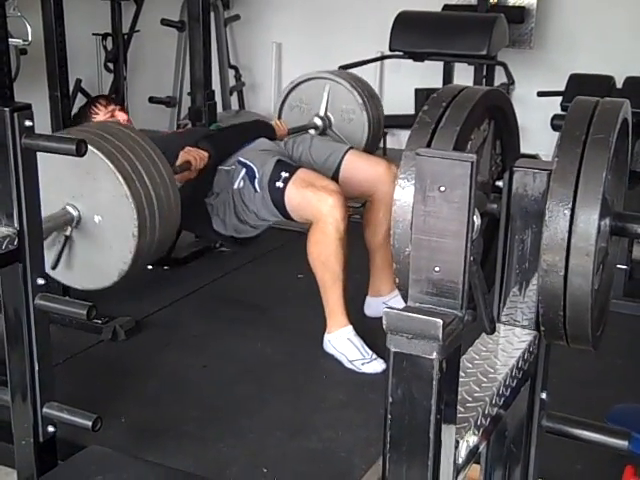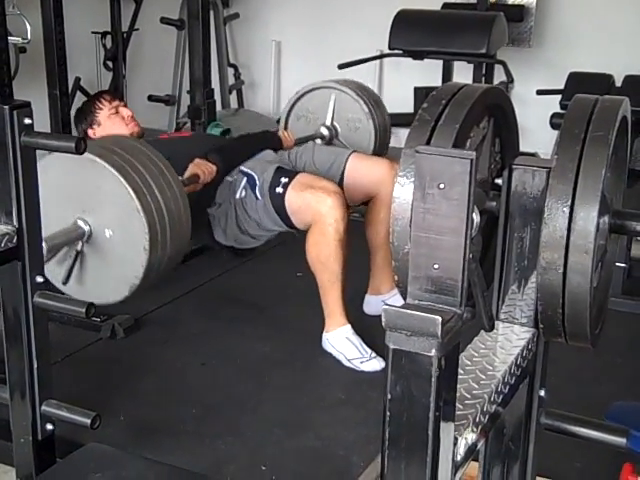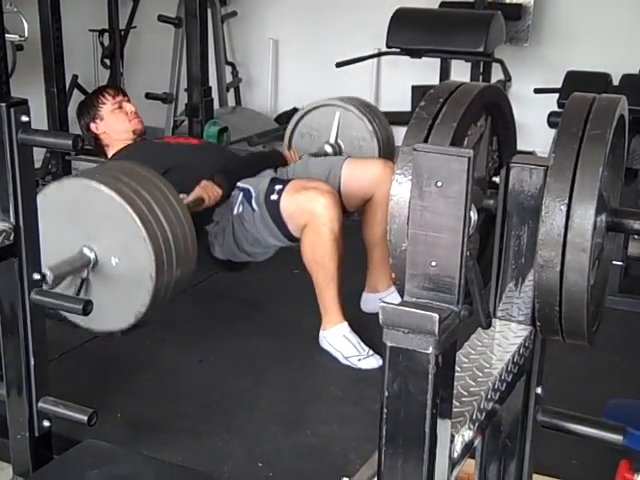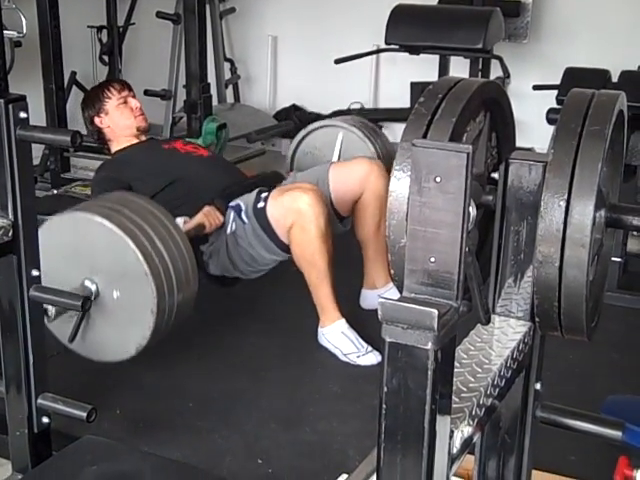
dt=0.2s
person 1, frame 1
left shoulder: (158, 146)
left wrist: (271, 128)
right hip: (236, 172)
left knee: (384, 176)
right knee: (329, 203)
left ankle: (382, 294)
right ankle: (338, 332)
person 1, frame 2
left shoulder: (161, 146)
left wrist: (277, 139)
right wrist: (187, 180)
right hip: (236, 187)
left knee: (385, 174)
right knee: (328, 203)
left ankle: (382, 293)
right ankle: (337, 331)
person 1, frame 3
left shoulder: (163, 146)
left wrist: (282, 157)
right wrist: (188, 201)
right hip: (235, 207)
left knee: (382, 174)
right knee: (321, 203)
left ankle: (379, 290)
right ankle: (333, 329)
person 1, frame 4
left shoulder: (169, 146)
right shoulder: (112, 174)
left wrist: (284, 178)
right wrist: (184, 225)
left hip: (263, 197)
right hip: (230, 227)
left knee: (369, 172)
right knee: (305, 202)
left ankle: (378, 288)
right ankle: (331, 326)
